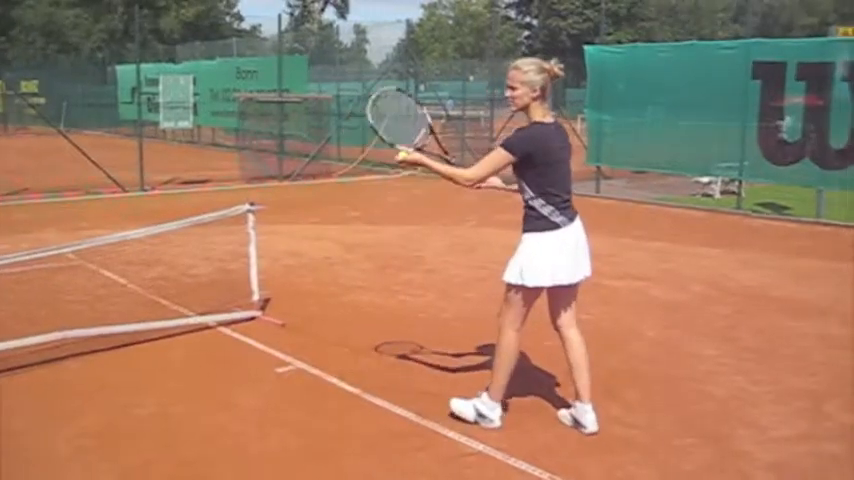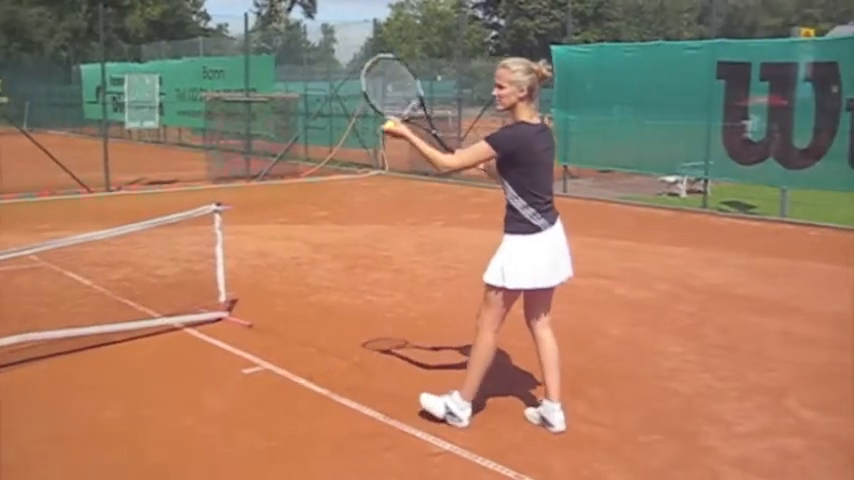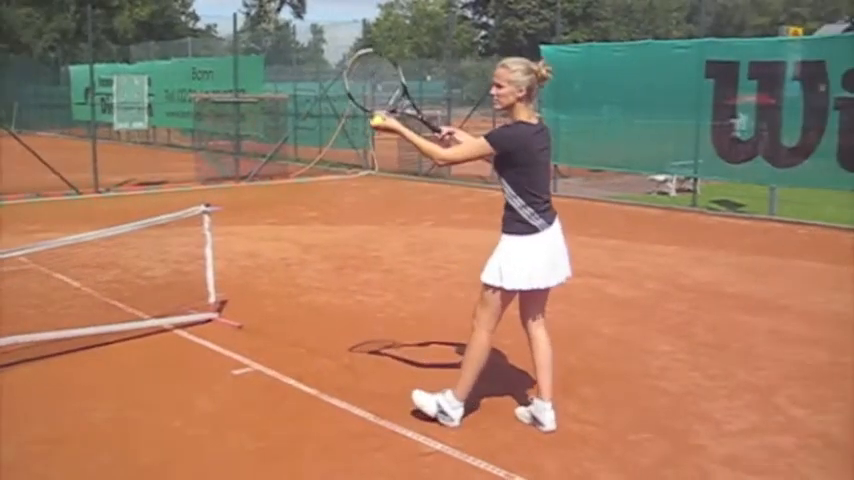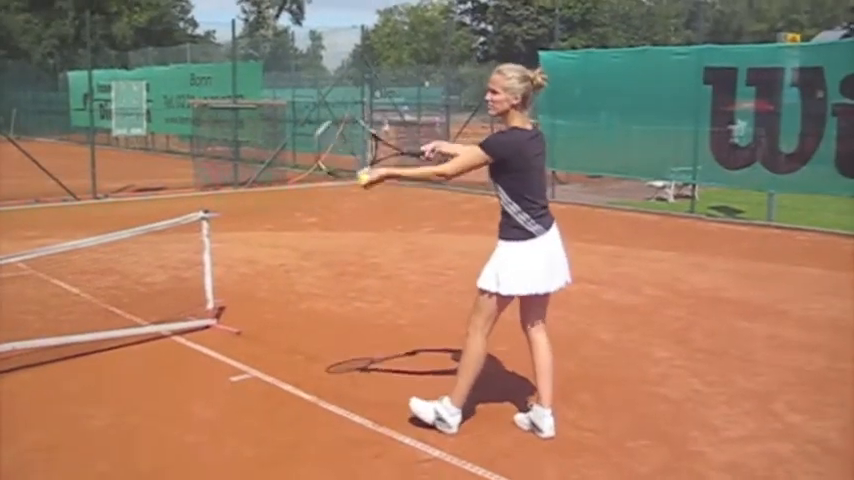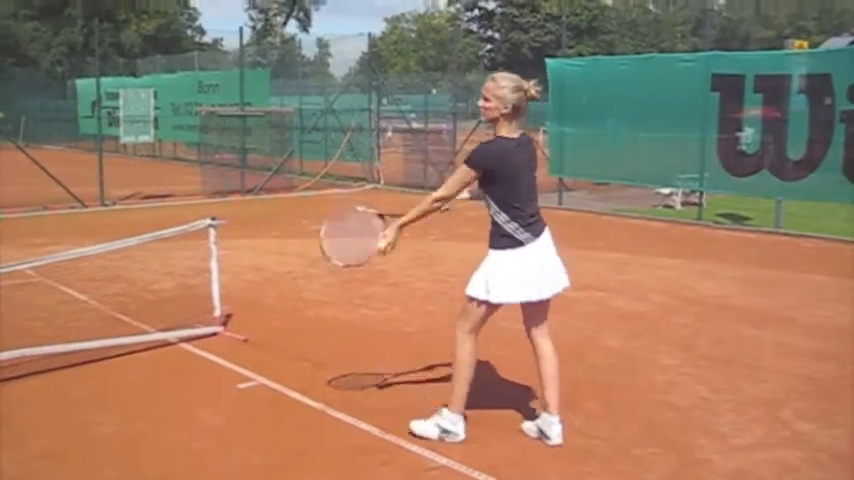
dt=0.2s
person 1, frame 1
left shoulder: (527, 137)
right shoulder: (556, 131)
left elbow: (467, 178)
left wrist: (420, 158)
right wrist: (502, 181)
left hip: (544, 242)
right hip: (568, 234)
left knee: (510, 323)
right knee: (565, 322)
left ankle: (489, 406)
right ankle: (584, 410)
person 1, frame 2
left shoulder: (513, 136)
right shoulder: (541, 131)
left elbow: (447, 164)
left wrist: (406, 133)
right wrist: (481, 156)
left hip: (525, 243)
right hip: (548, 236)
left knee: (488, 323)
right knee: (539, 322)
left ankle: (460, 405)
right ankle: (552, 409)
person 1, frame 3
left shoulder: (511, 135)
right shoulder: (537, 130)
left elbow: (446, 157)
left wrist: (398, 128)
right wrist: (459, 133)
left hip: (523, 243)
right hip: (546, 236)
left knee: (483, 323)
right knee: (535, 321)
left ankle: (452, 404)
right ankle: (543, 408)
person 1, frame 4
left shoulder: (505, 141)
right shoulder: (532, 135)
left elbow: (447, 171)
left wrist: (386, 173)
right wrist: (447, 147)
left hip: (520, 249)
right hip: (544, 241)
left knee: (478, 327)
right knee: (535, 328)
left ankle: (449, 411)
right ankle: (543, 414)
person 1, frame 5
left shoulder: (489, 153)
right shoulder: (525, 145)
left elbow: (440, 196)
left wrist: (397, 226)
right wrist: (472, 188)
left hip: (510, 257)
right hip: (539, 248)
left knee: (465, 332)
right knee: (539, 335)
left ankle: (452, 419)
right ankle: (550, 423)
